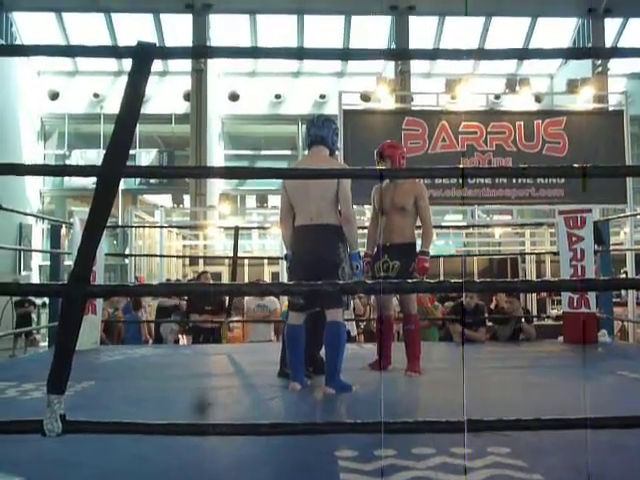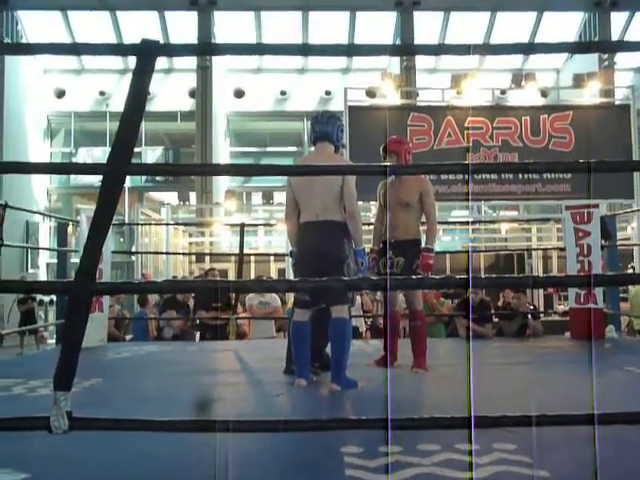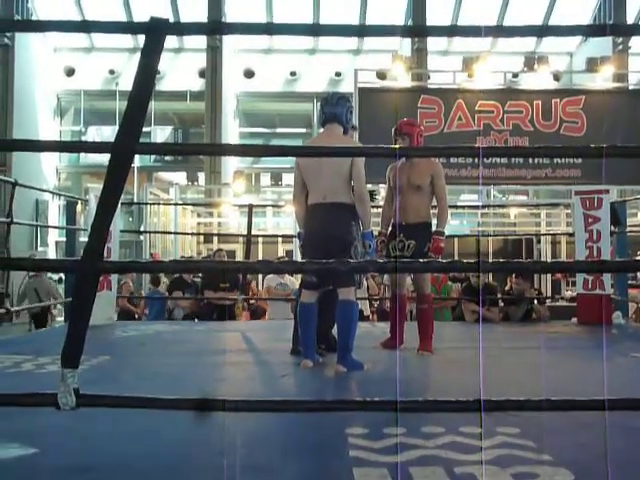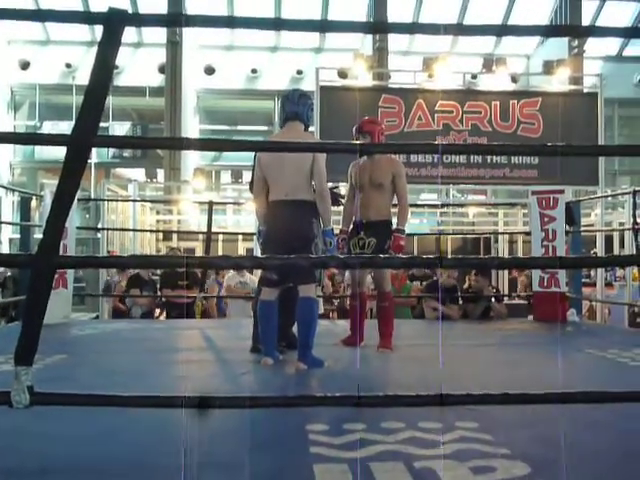
dt=1s
person 1, frame 1
right shoulder: (338, 168)
left elbow: (284, 220)
right elbow: (347, 215)
left wrist: (290, 252)
right wrist: (355, 251)
left hip: (301, 243)
right hip: (329, 240)
left knee: (296, 312)
right knee: (335, 311)
left ankle: (296, 377)
right ankle: (332, 380)
person 1, frame 2
left shoulder: (297, 168)
right shoulder: (342, 165)
left elbow: (290, 216)
right elbow: (351, 211)
left wrist: (295, 248)
right wrist: (359, 248)
left hip: (306, 239)
right hip: (333, 237)
left knee: (302, 308)
right knee: (340, 307)
left ankle: (301, 373)
right ankle: (338, 376)
person 1, frame 3
right shoulder: (351, 146)
left elbow: (298, 198)
right elbow: (360, 194)
left wrist: (303, 230)
right wrist: (367, 230)
left hip: (314, 220)
right hip: (342, 219)
left knee: (309, 289)
right knee: (347, 289)
left ankle: (308, 354)
right ankle: (344, 358)
person 1, frame 4
right shoulder: (312, 143)
left elbow: (258, 194)
right elbow: (321, 190)
left wrist: (263, 227)
right wrist: (328, 228)
left hip: (275, 218)
right hip: (303, 216)
left knee: (269, 287)
right knee: (307, 286)
left ankle: (268, 352)
right ankle: (305, 355)
person 2, frame 1
left shoulder: (416, 187)
right shoulder: (377, 190)
left elbow: (427, 224)
left wrist: (424, 255)
right wrist: (368, 254)
left hip: (405, 250)
right hip: (382, 250)
left knee: (408, 305)
right knee: (383, 306)
left ankle: (413, 361)
right ankle: (383, 357)
person 2, frame 2
left shoulder: (421, 183)
right shoulder: (383, 187)
left elbow: (431, 221)
left wrist: (428, 251)
right wrist: (374, 251)
left hip: (410, 246)
right hip: (387, 247)
left knee: (414, 301)
right knee: (389, 302)
left ankle: (420, 358)
right ankle: (389, 353)
person 2, frame 3
left shoulder: (432, 167)
right shoulder: (393, 170)
left elbow: (442, 204)
left wrist: (439, 234)
right wrist: (382, 233)
left hip: (421, 230)
right hip: (397, 230)
left knee: (422, 285)
right knee: (396, 285)
left ankle: (426, 340)
right ankle: (395, 336)
person 2, frame 4
left shoulder: (393, 165)
right shoulder: (355, 167)
left elbow: (403, 202)
left wrist: (399, 232)
right wrist: (343, 231)
left hip: (382, 228)
right hip: (358, 228)
left knee: (383, 283)
right knee: (356, 282)
left ankle: (386, 338)
right ankle: (356, 333)
